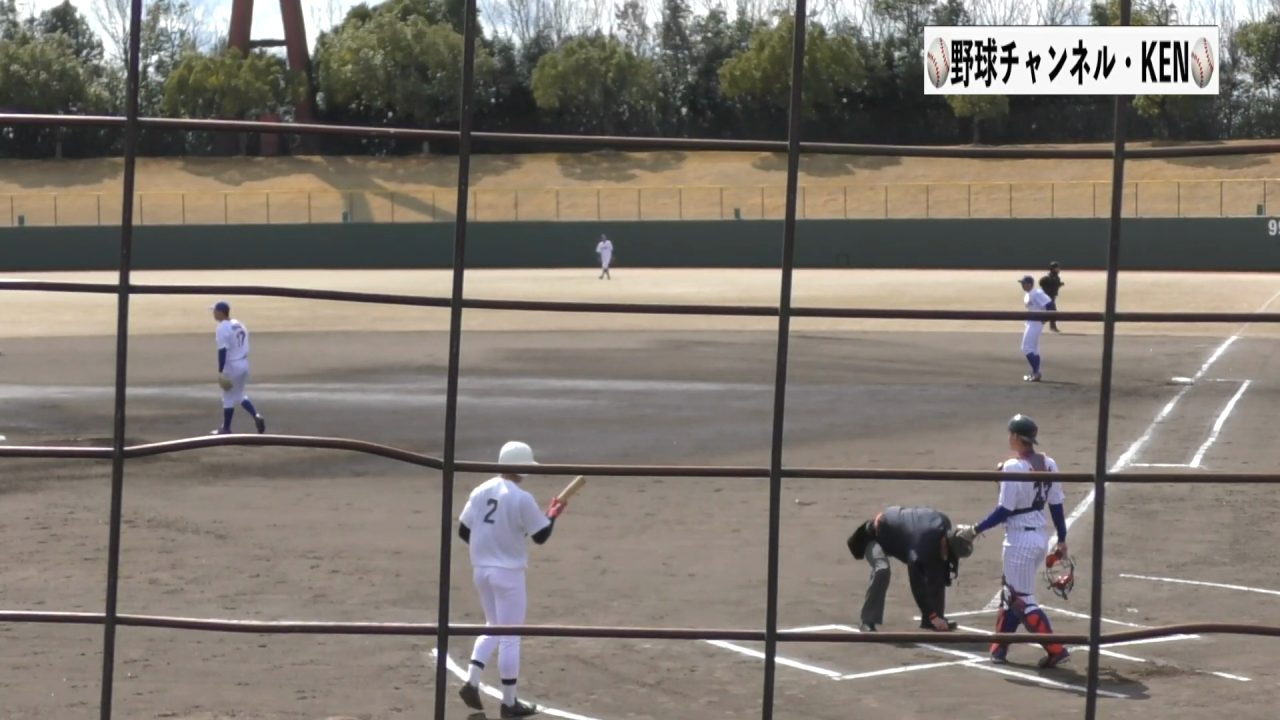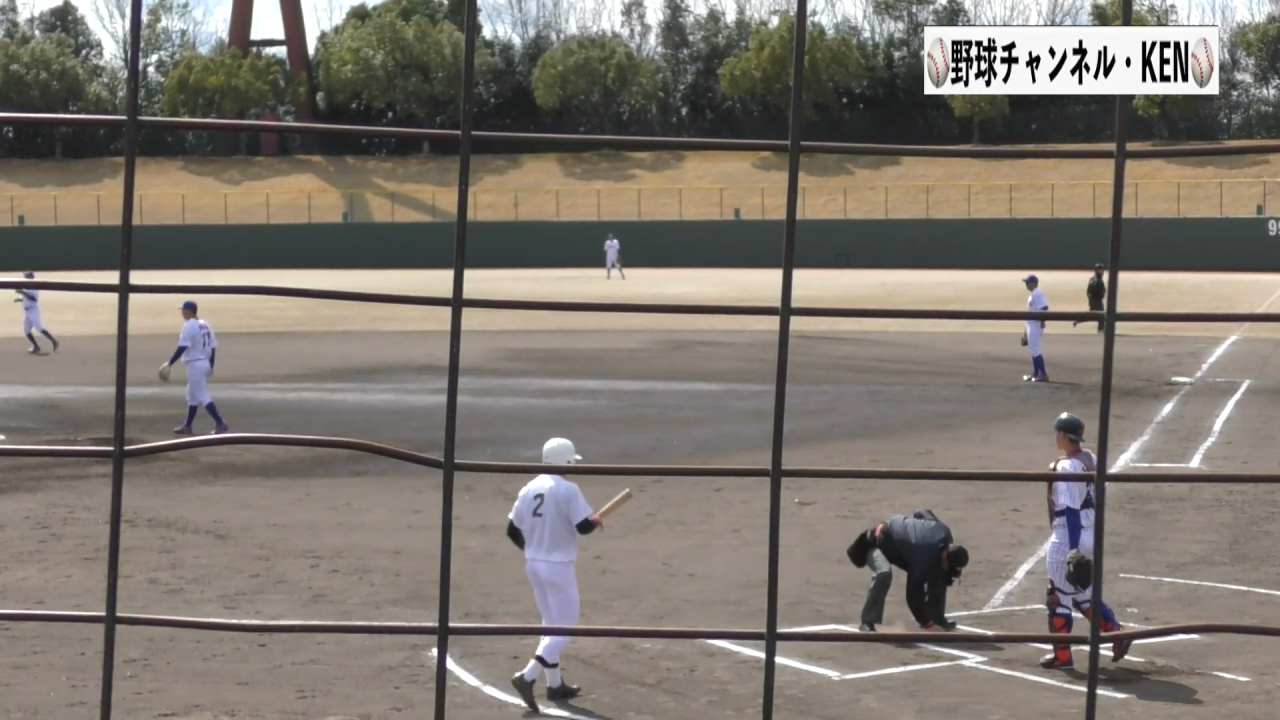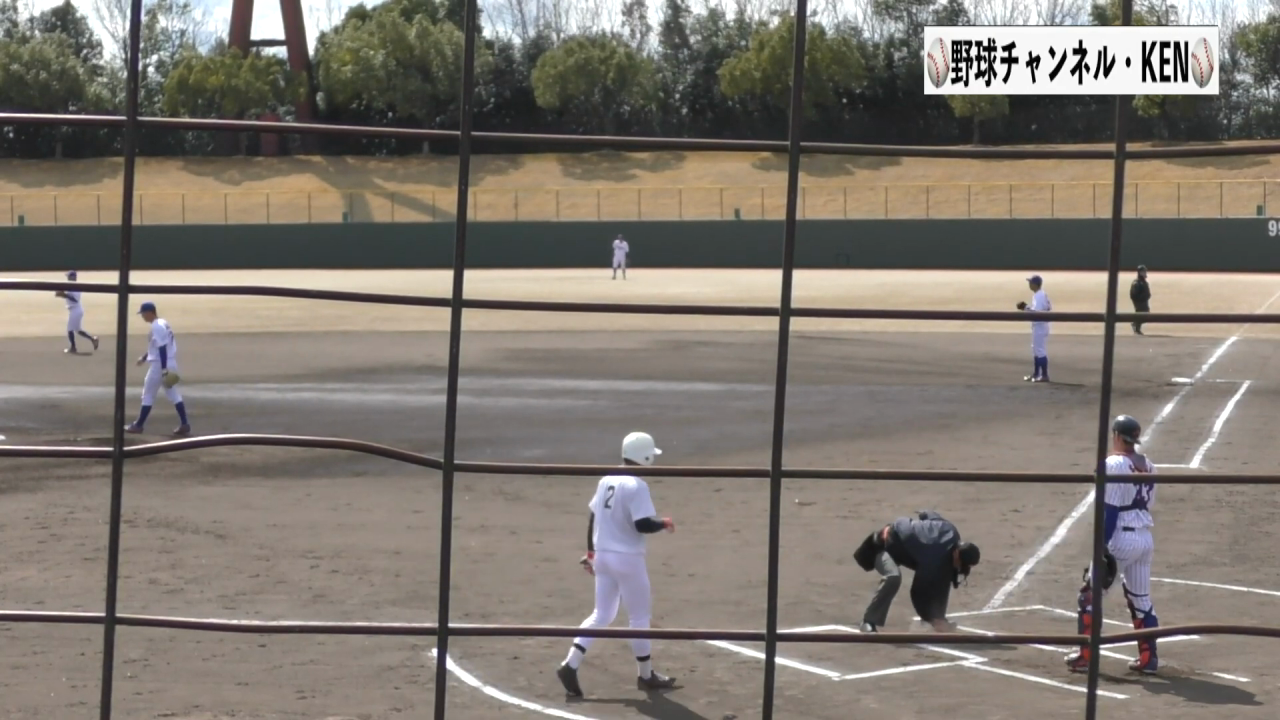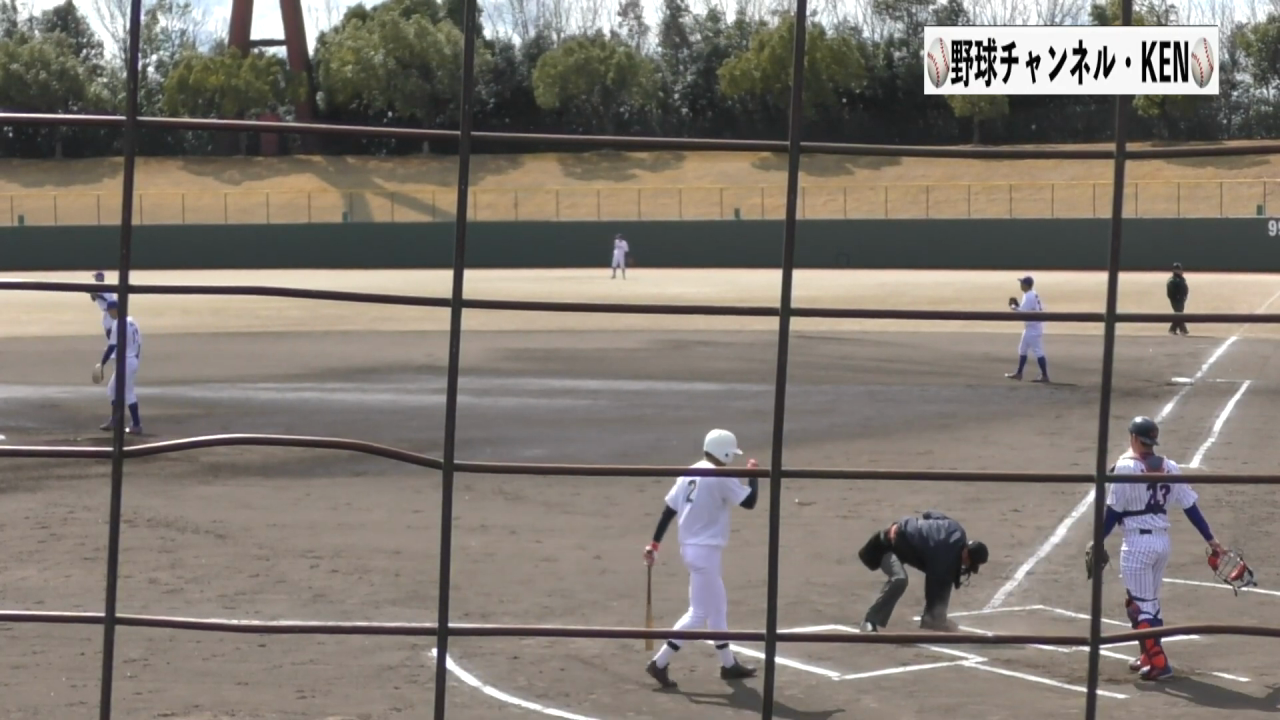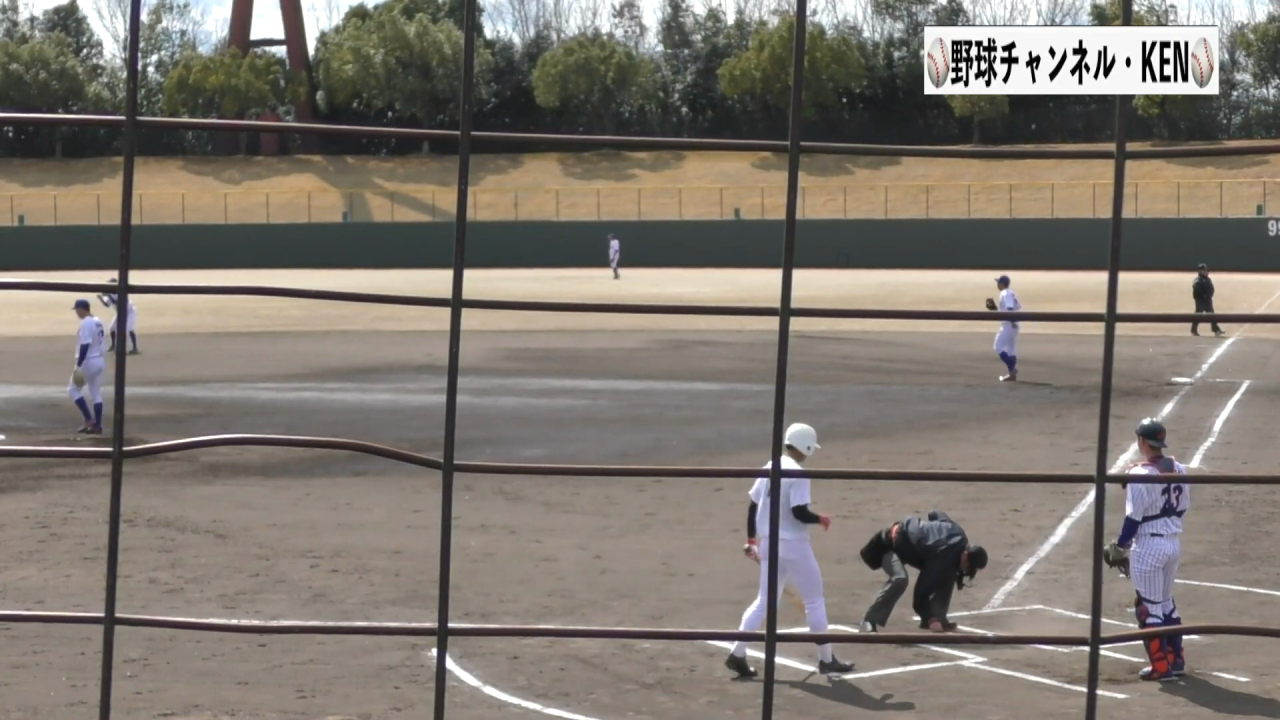
dt=0.5s
person 1, frame 1
left shoulder: (479, 492)
right shoulder: (522, 498)
left elbow: (464, 532)
right elbow: (540, 537)
right wrist: (552, 515)
left hip: (481, 571)
right hip: (509, 574)
left knee: (494, 629)
right knee: (510, 638)
left ankle: (472, 682)
person 1, frame 2
left shoulder: (528, 489)
right shoulder: (568, 489)
left elbow: (513, 530)
right elbow: (583, 527)
right wrist: (596, 523)
left hip: (534, 565)
right hip: (559, 566)
left knee: (551, 624)
right knee: (564, 630)
left ankle: (555, 684)
right ankle: (527, 676)
person 1, frame 3
left shoulder: (607, 480)
right shoulder: (637, 485)
left elbow: (594, 516)
right elbow: (643, 525)
left wrist: (590, 551)
right wrist: (664, 523)
left hip: (603, 555)
right hip: (628, 559)
left knee: (601, 614)
right knee: (640, 616)
left ankle: (570, 665)
right ankle: (646, 675)
person 1, frame 4
left shoulder: (689, 475)
right shoulder: (722, 478)
left elbow: (668, 511)
right elbow: (751, 501)
left wrist: (654, 544)
right wrist: (753, 475)
left hip: (689, 548)
right hip: (706, 552)
left knee: (716, 608)
right knee: (698, 613)
left ankle: (728, 664)
right ankle: (660, 662)
person 1, frame 5
left shoulder: (769, 468)
right shoulder: (797, 474)
left elbow: (754, 506)
right elbow: (800, 512)
left wrist: (752, 540)
right wrist: (820, 519)
left hip: (767, 544)
right hip: (793, 545)
left knee: (764, 600)
right knee: (814, 601)
left ankle: (738, 654)
right ankle: (826, 660)
person 2, frame 1
left shoulder: (1013, 466)
right shoulder: (1048, 464)
left elbow: (1005, 510)
right elbow: (1056, 505)
left wrist: (976, 529)
right wrist: (1062, 540)
left hip: (1019, 539)
right hip: (1040, 537)
left knee: (1021, 600)
right knee: (1013, 594)
left ankle: (1056, 649)
right ankle: (999, 649)
person 2, frame 2
left shoulder: (1066, 466)
right shoulder: (1091, 459)
left elbow: (1070, 509)
left wrist: (1074, 547)
left hip: (1066, 537)
right hip: (1088, 536)
left knee: (1058, 597)
right knee: (1082, 594)
left ankle: (1061, 655)
right ankle: (1119, 637)
person 2, frame 3
left shoulder: (1114, 464)
right shoulder: (1148, 465)
left elbow: (1111, 508)
left wrist: (1103, 544)
left hip: (1122, 539)
right hip: (1145, 538)
left knee: (1090, 594)
right knee: (1141, 599)
left ankle: (1085, 655)
right ankle: (1148, 658)
person 2, frame 4
left shoulder: (1126, 467)
right shoulder: (1170, 468)
left elbow: (1114, 510)
right elbow: (1190, 506)
right wrist: (1209, 539)
left hip: (1137, 543)
right hip: (1163, 540)
left knee: (1139, 605)
right knee: (1151, 602)
left ankle: (1158, 663)
right ankle: (1148, 657)
person 2, frame 5
left shoulder: (1141, 474)
right shoulder: (1179, 469)
left elbow: (1134, 518)
right elbow: (1181, 510)
left wrist: (1119, 545)
left hip: (1148, 546)
right hip: (1173, 543)
left knee: (1149, 607)
right knee: (1166, 601)
left ankle: (1161, 666)
right ankle: (1176, 658)
